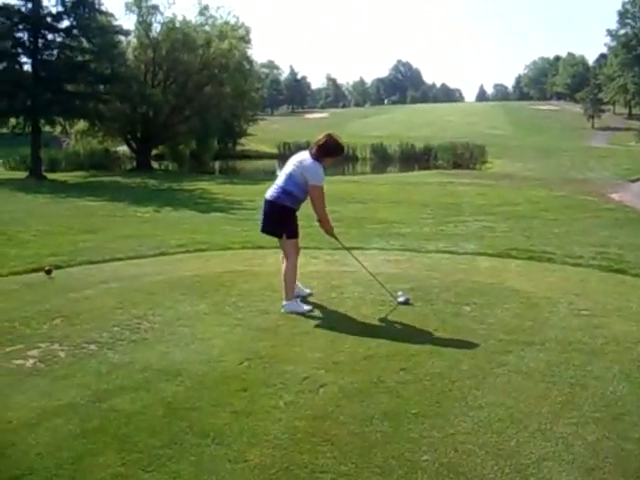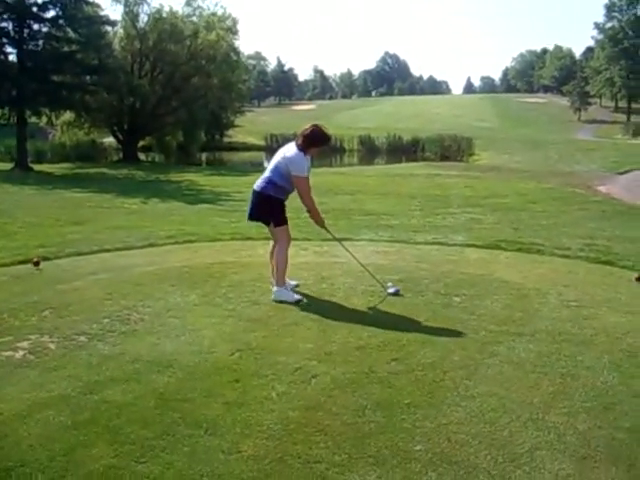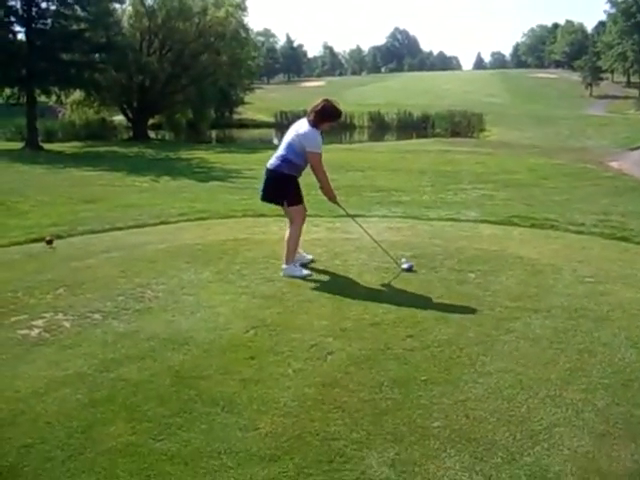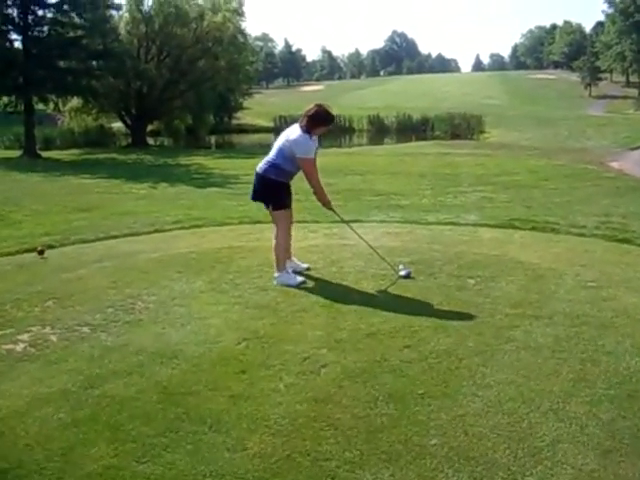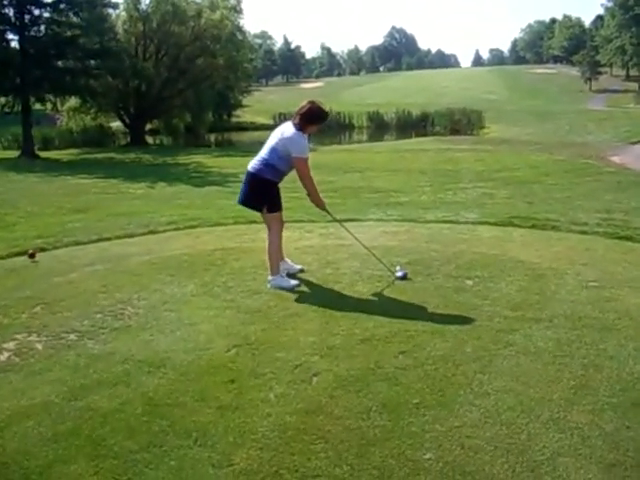
dt=0.4s
person 1, frame 1
left shoulder: (304, 156)
right shoulder: (313, 168)
left elbow: (315, 198)
right elbow: (318, 202)
left wrist: (322, 220)
right wrist: (327, 225)
left hip: (276, 203)
right hip: (282, 208)
left knee: (290, 250)
right knee: (292, 254)
left ankle: (292, 287)
right ankle: (289, 301)
person 1, frame 2
left shoulder: (297, 150)
right shoulder: (297, 158)
left elbow: (305, 186)
right elbow: (304, 192)
left wrist: (312, 211)
right wrist: (316, 216)
left hip: (270, 196)
right hip: (268, 198)
left knee: (280, 240)
right knee: (283, 242)
left ankle: (278, 280)
right ankle: (279, 288)
person 1, frame 3
left shoulder: (306, 125)
right shoulder: (311, 135)
left elbow: (316, 165)
right elbow: (318, 168)
left wrist: (324, 187)
right wrist: (330, 192)
left hip: (282, 174)
right hip: (282, 176)
left knee: (300, 214)
right knee: (297, 220)
left ankle: (295, 253)
right ankle: (288, 265)
person 1, frame 4
left shoulder: (307, 134)
right shoulder: (301, 140)
left elbow: (312, 167)
right elbow: (310, 173)
left wrist: (319, 193)
right wrist: (323, 198)
left hip: (279, 179)
right hip: (270, 180)
left knee: (287, 222)
right knee: (282, 226)
left ankle: (288, 261)
right ankle: (281, 273)
person 1, frame 5
left shoulder: (292, 128)
right shoulder: (296, 139)
left elbow: (303, 169)
right elbow: (304, 173)
left wrist: (312, 194)
right wrist: (316, 198)
left hip: (263, 178)
right hip: (262, 180)
left knee: (277, 224)
right knee: (275, 228)
left ankle: (281, 262)
right ankle: (275, 276)
